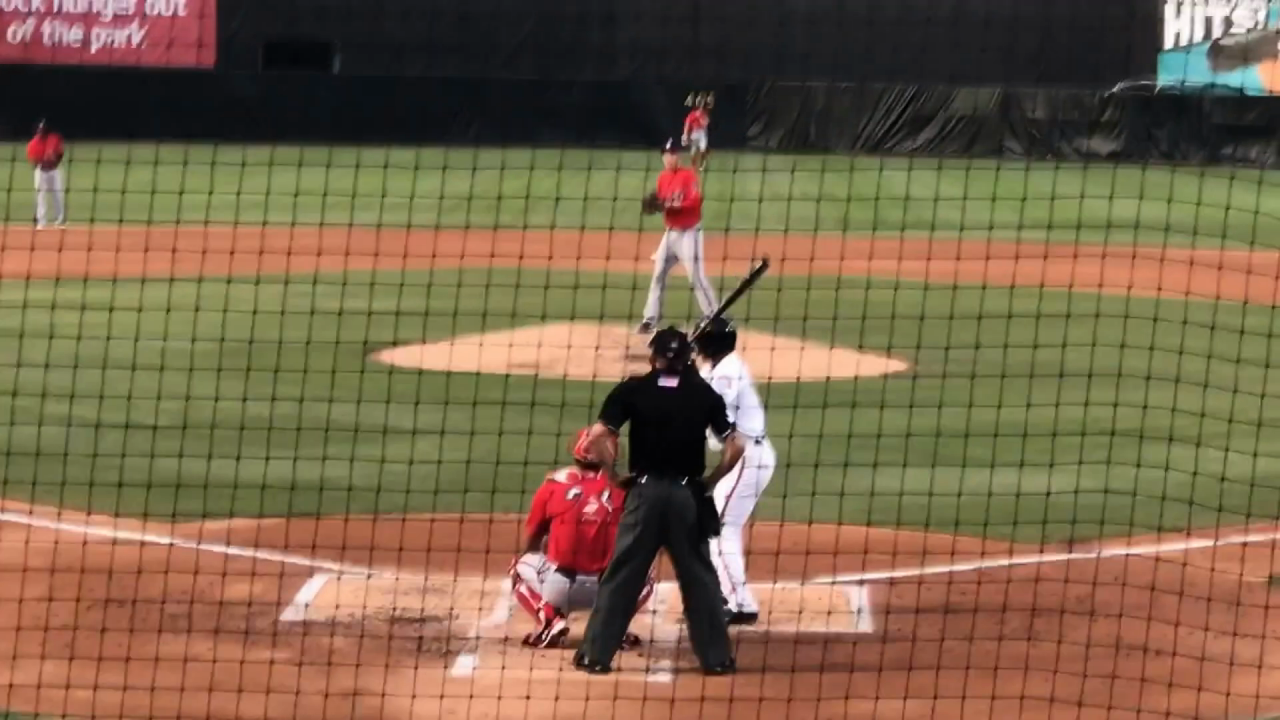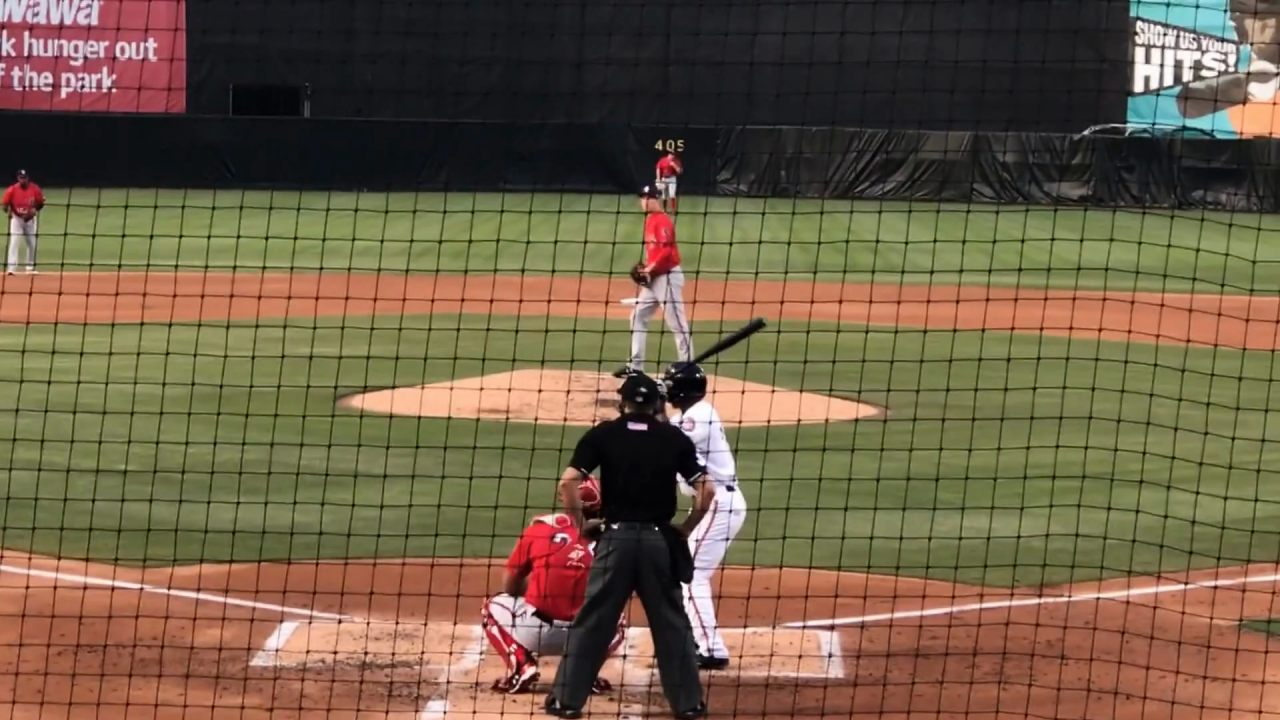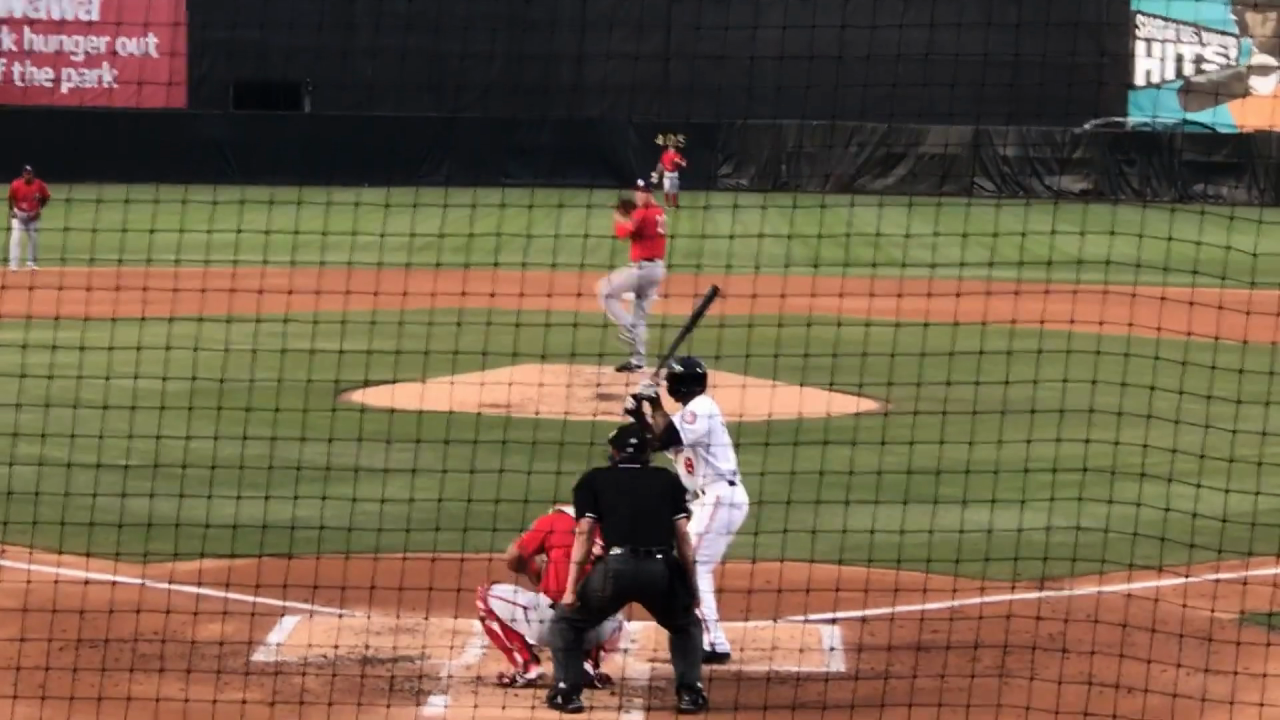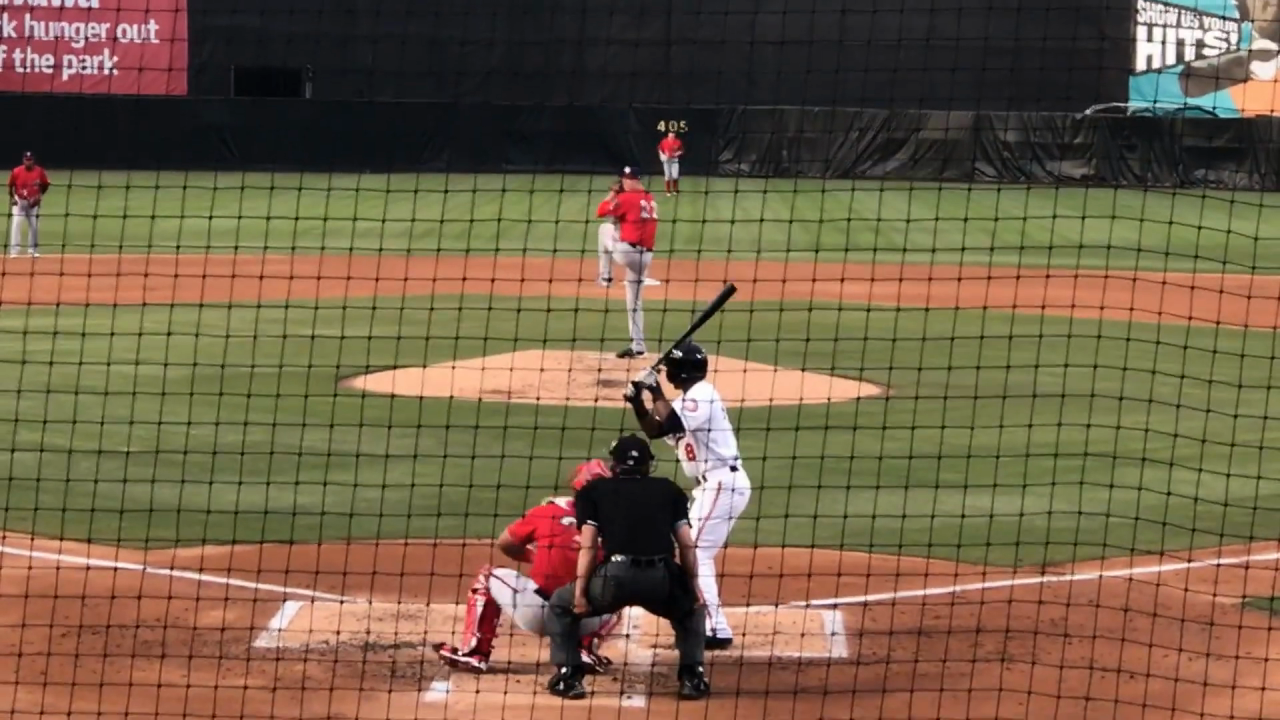
dt=0.4s
person 1, frame 1
left shoulder: (633, 389)
right shoulder: (704, 394)
left elbow: (597, 435)
right elbow: (735, 446)
left wrist: (616, 476)
right wrist: (710, 480)
left hip: (645, 492)
right hip: (687, 495)
left knee: (621, 575)
right knee: (700, 577)
left ankle: (596, 653)
right ankle: (716, 656)
person 1, frame 2
left shoulder: (602, 434)
right shoulder: (675, 439)
left elbow: (568, 483)
right elbow: (706, 491)
left wrist: (581, 526)
right wrist: (685, 530)
left hip: (616, 538)
right hip: (659, 540)
left knee: (591, 621)
right knee: (671, 622)
person 1, frame 3
left shoulder: (594, 479)
right shoulder: (667, 479)
left elbow: (583, 535)
right elbow: (683, 539)
left wrist: (571, 587)
right wrist: (692, 587)
left hip: (616, 566)
right hip: (660, 569)
left knee: (568, 617)
right knee: (685, 622)
left ankle: (567, 690)
right ankle: (691, 691)
person 1, frame 4
left shoulder: (595, 489)
right shoulder: (668, 489)
left elbow: (589, 545)
right elbow: (686, 544)
left wrist: (580, 593)
right wrist: (692, 589)
left hip: (616, 576)
right hip: (660, 579)
left knee: (561, 603)
right knee: (691, 608)
left ankle: (569, 676)
right ankle: (692, 676)
person 2, frame 1
left shoulder: (729, 369)
right shoulder: (718, 369)
left hip: (748, 457)
right hip: (741, 456)
left knee: (720, 529)
right knee: (722, 527)
left ankle: (742, 605)
right ankle: (731, 595)
person 2, frame 2
left shoulder: (700, 414)
right shoulder: (691, 415)
left hip: (720, 503)
right hip: (715, 503)
left knee: (691, 575)
right knee: (691, 572)
left ankle: (713, 650)
right ankle: (700, 641)
person 2, frame 3
left shoulder: (701, 408)
right shoulder: (691, 410)
left elbow: (667, 438)
right elbow: (659, 442)
left wrist: (655, 402)
left hip: (721, 498)
right hip: (713, 498)
left knee: (693, 568)
right knee: (695, 566)
left ankle: (714, 644)
right ankle: (704, 634)
person 2, frame 4
left shoulder: (702, 395)
right shoulder: (688, 398)
left elbow: (671, 424)
right elbow: (655, 430)
left wrist: (655, 391)
right wrist: (637, 401)
left hip: (723, 484)
right hip: (714, 484)
left knee: (696, 554)
right knee: (695, 551)
left ankle: (717, 630)
right ankle: (706, 618)
person 3, frame 1
left shoulder: (553, 485)
right shoulder: (622, 490)
left elbow: (530, 545)
left hip: (559, 587)
left knee: (521, 567)
left ankle: (550, 620)
person 3, frame 2
left shoulder: (539, 529)
left elbow: (510, 587)
left hip: (535, 632)
left knee: (492, 608)
right knee: (616, 621)
left ankle: (522, 666)
person 3, frame 3
left shoulder: (559, 520)
left elbow: (512, 559)
left wrist: (537, 572)
left hip: (552, 618)
right hip: (596, 632)
left knee: (487, 597)
right knee: (614, 620)
left ankle: (526, 665)
right ankle: (589, 664)
person 3, frame 4
left shoulder: (550, 511)
left elbow: (505, 544)
left hip: (534, 611)
right hip: (582, 619)
left knee: (489, 577)
left ankle: (474, 654)
right ankle: (585, 652)
person 4, frame 1
left shoulder: (689, 176)
right shoulder: (663, 177)
left elbow: (695, 203)
right elbow: (661, 201)
left wrist: (673, 204)
left hip: (689, 233)
right hip: (670, 233)
left knee: (697, 278)
right knee: (658, 274)
right ankle: (650, 318)
person 4, frame 2
left shoulder: (661, 221)
right shoulder: (651, 220)
left elbow: (667, 251)
left wrist: (649, 268)
right wrist: (645, 269)
left hip: (667, 277)
right hip: (654, 278)
left knee: (677, 324)
right knee: (638, 318)
right ankle: (636, 365)
person 4, frame 3
left shoulder: (644, 213)
right shoulder: (658, 212)
left elbow: (624, 233)
left wrist: (619, 219)
right wrist: (628, 219)
left hip: (643, 267)
right hip: (657, 267)
left knee: (606, 293)
right knee: (639, 313)
left ankle: (631, 332)
right ankle: (638, 359)
person 4, frame 4
left shoulder: (627, 197)
right shoulder: (650, 199)
left elbow: (601, 211)
left wrist: (611, 195)
left hip: (628, 250)
right hip: (645, 255)
left knee: (605, 228)
right knee: (634, 300)
left ankle: (604, 276)
right ankle: (638, 345)
